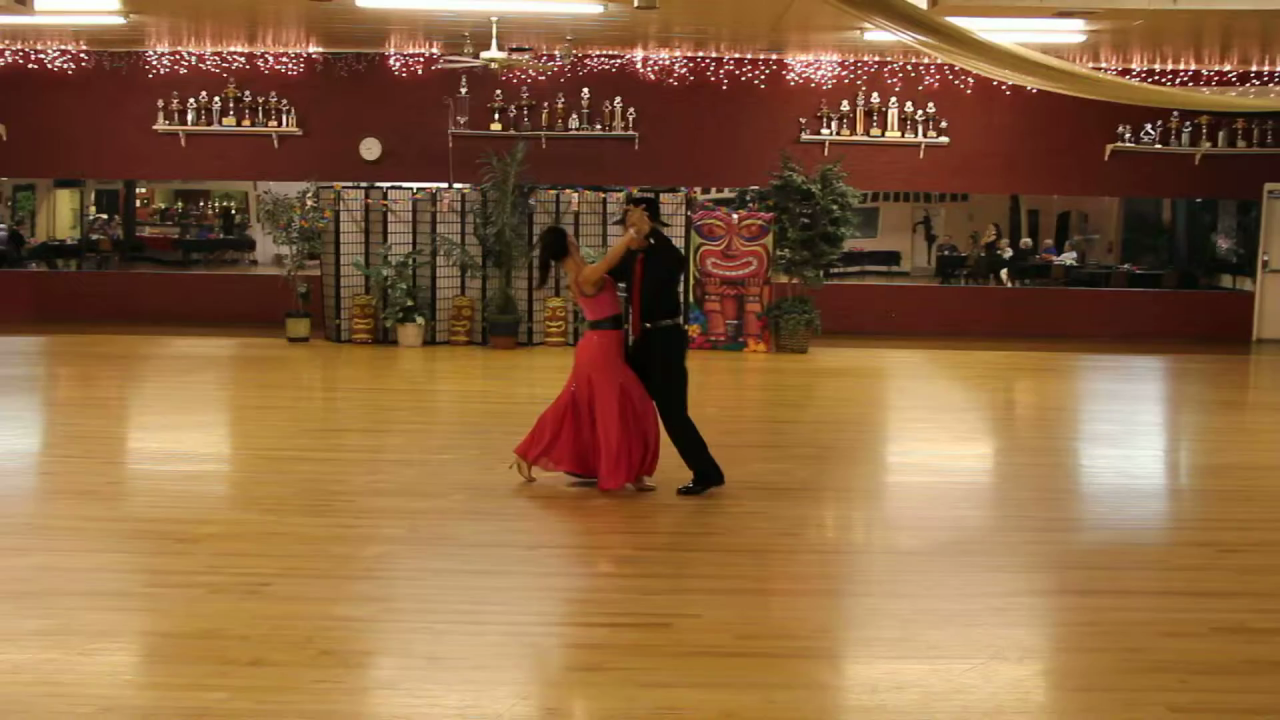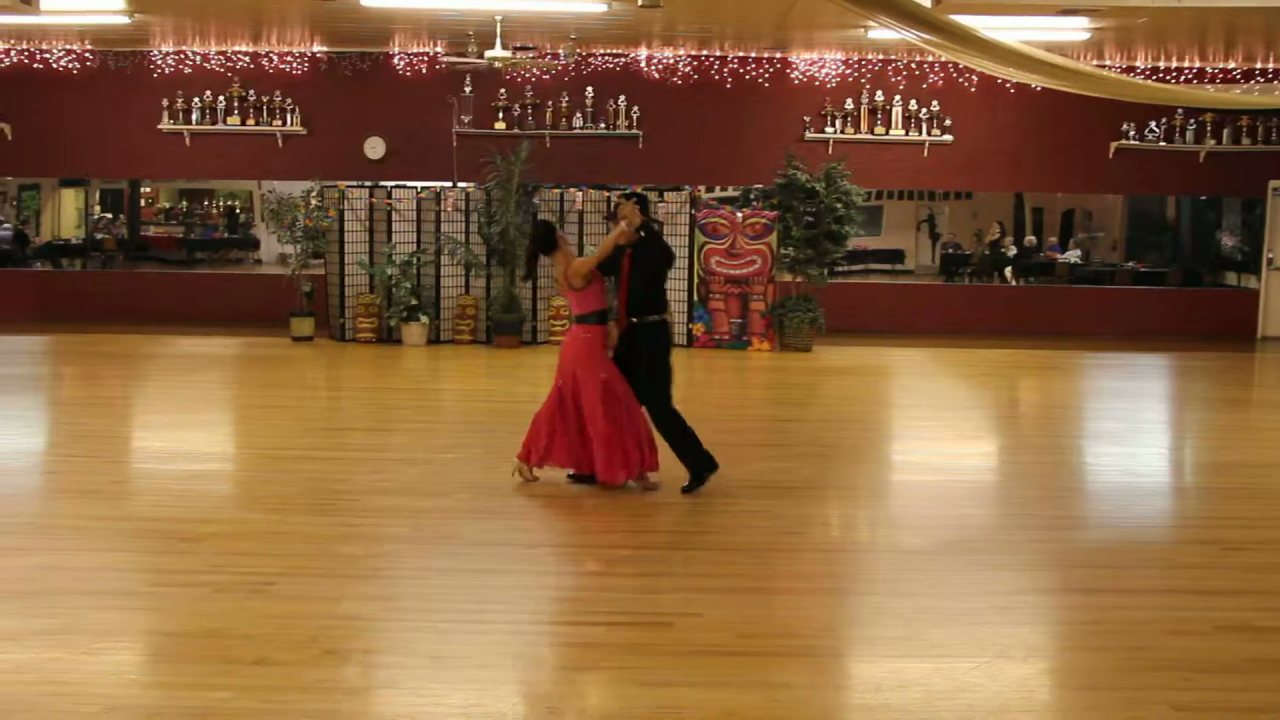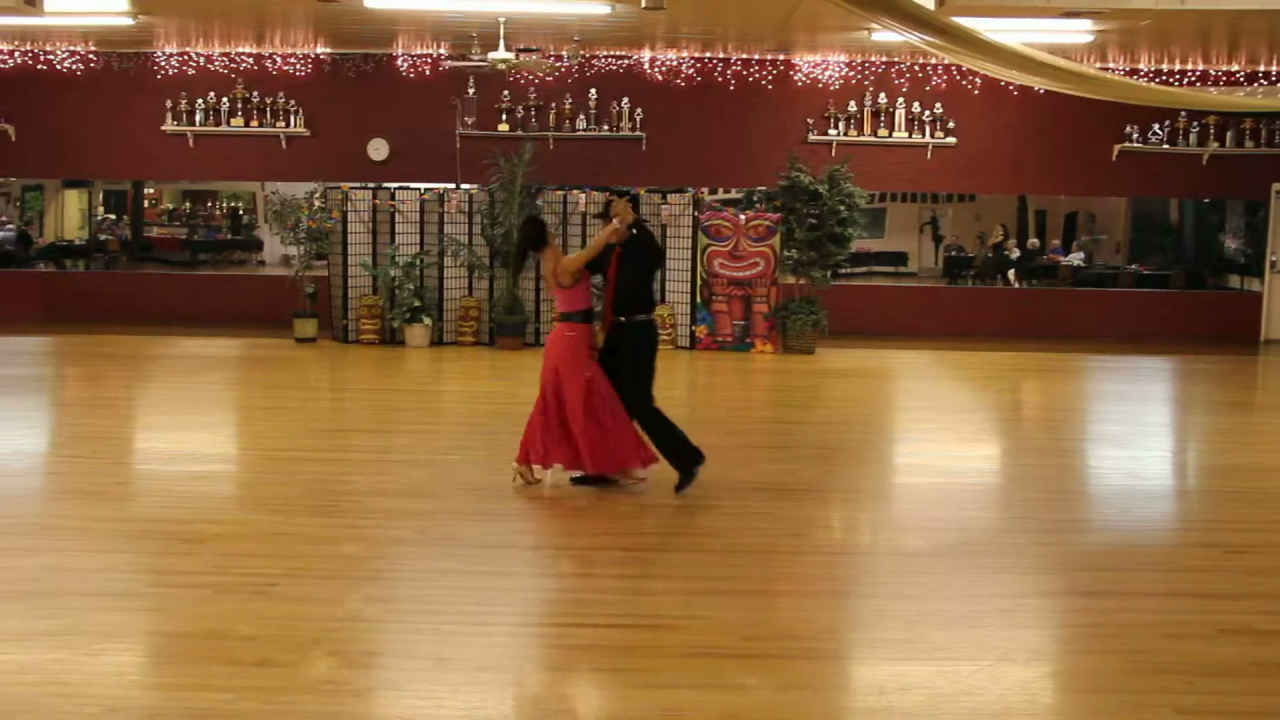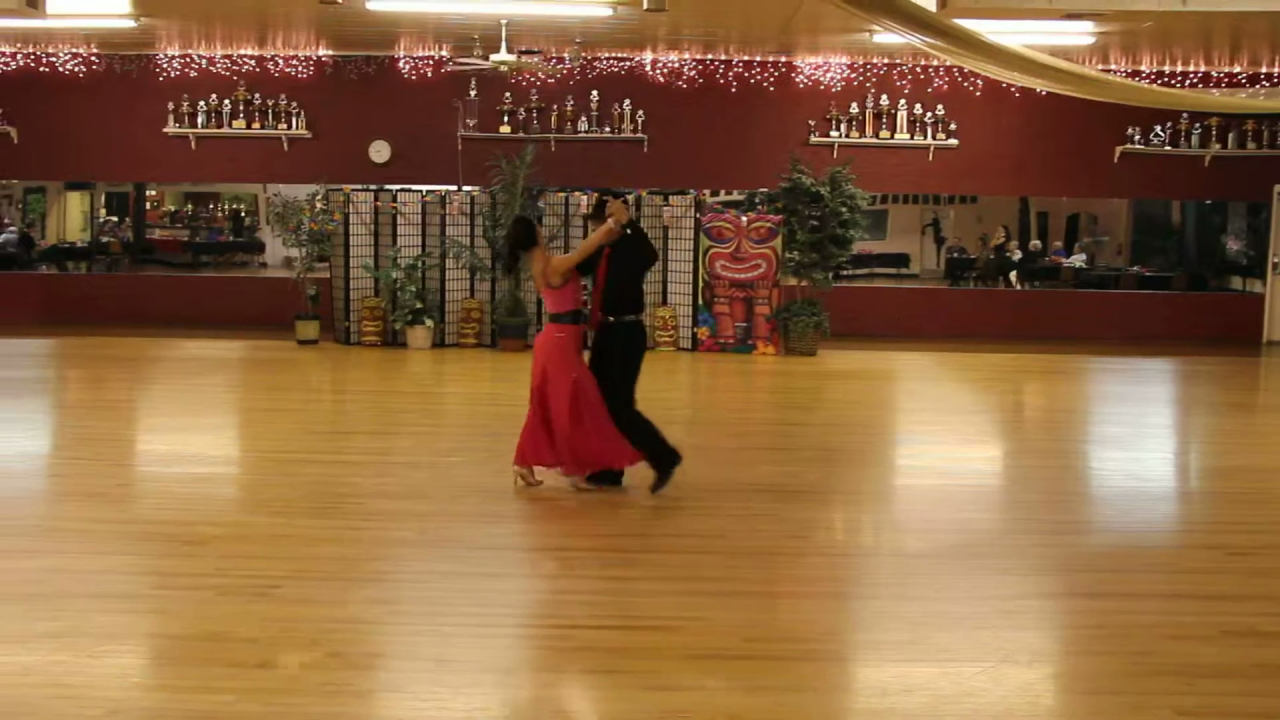
dt=0.1s
person 1, frame 1
left shoulder: (663, 254)
right shoulder: (633, 257)
left elbow: (678, 262)
right elbow: (610, 274)
left wrist: (649, 230)
left hip: (666, 338)
right hip: (644, 338)
left knee: (672, 412)
left ankle: (706, 473)
person 1, frame 2
left shoulder: (651, 249)
right shoulder: (621, 251)
left elbow: (666, 257)
right elbow: (597, 268)
left wrist: (639, 224)
left hip: (651, 334)
right hip: (630, 333)
left knee: (658, 406)
left ankle: (701, 465)
person 1, frame 3
left shoulder: (639, 249)
right shoulder: (609, 251)
left elbow: (656, 255)
right elbow: (586, 267)
left wrist: (632, 222)
left hip: (638, 333)
right hip: (616, 332)
left knee: (638, 405)
left ankle: (687, 459)
person 1, frame 4
left shoulder: (630, 250)
right shoulder: (599, 252)
left elbow: (650, 255)
right elbow: (574, 268)
left wrist: (625, 223)
left hip: (626, 333)
right hip: (604, 332)
left knee: (619, 405)
right knee: (599, 402)
left ankle: (664, 459)
right ankle: (608, 470)
person 2, frame 1
left shoulder: (576, 276)
right shoulder: (587, 274)
left elbow: (606, 267)
right elbow: (611, 258)
left wrist: (632, 242)
right wrist: (634, 232)
left hip: (593, 345)
right hip: (603, 346)
left knee: (574, 406)
right knee: (627, 408)
left ankle: (527, 455)
right ankle: (629, 474)
person 2, frame 2
left shoulder: (563, 270)
right shoulder: (575, 268)
left elbow: (599, 261)
right elbow: (601, 250)
left wrist: (623, 233)
right wrist: (624, 226)
left hip: (579, 339)
right hip: (587, 341)
left knee: (563, 403)
right knee: (611, 404)
left ankle: (528, 458)
right ankle: (631, 470)
person 2, frame 3
left shoulder: (552, 266)
right shoulder: (563, 266)
left elbow: (589, 260)
right elbow: (592, 248)
left wrist: (614, 237)
right wrist: (617, 224)
left hip: (564, 337)
right hip: (572, 340)
left knee: (554, 404)
right knee: (591, 403)
left ankle: (526, 462)
right ankle: (618, 467)
person 2, frame 4
left shoulder: (539, 266)
right shoulder: (554, 266)
left elbow: (582, 256)
right elbow: (585, 248)
left wrist: (606, 236)
right wrist: (613, 222)
left hip: (554, 337)
right hip: (561, 340)
left knee: (548, 404)
right knee: (575, 403)
left ankle: (525, 464)
right ankle: (575, 469)
